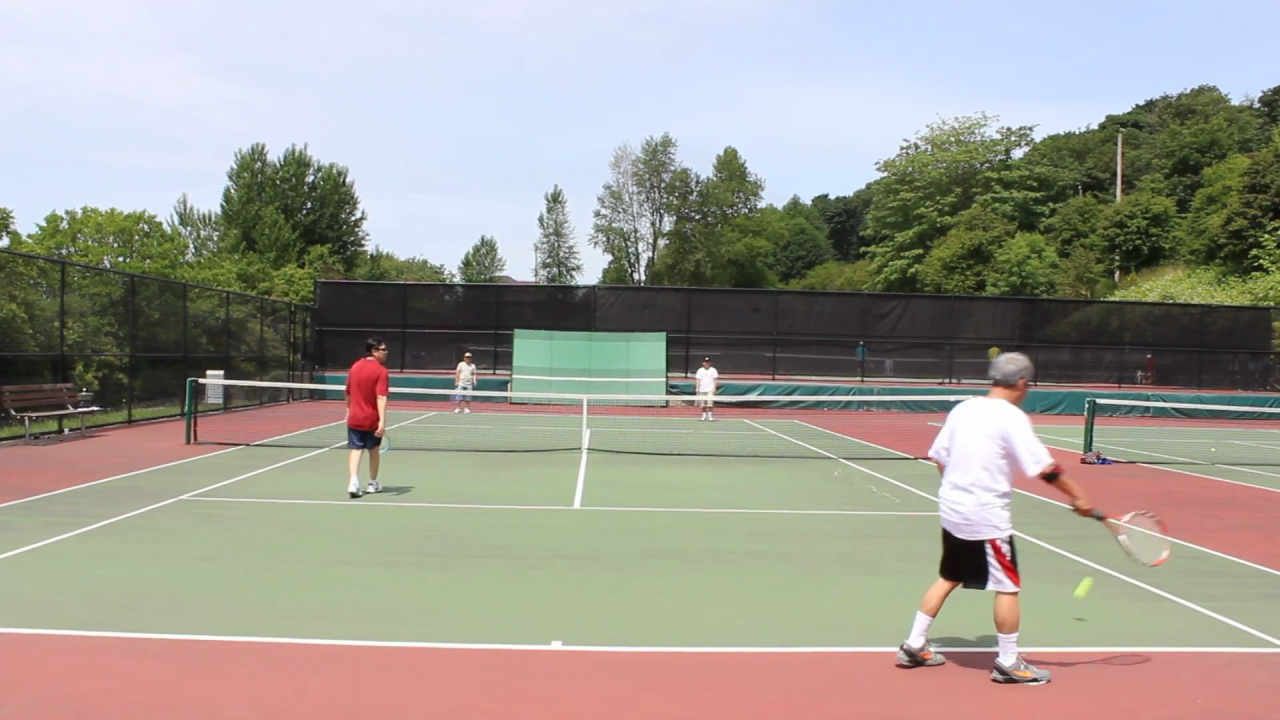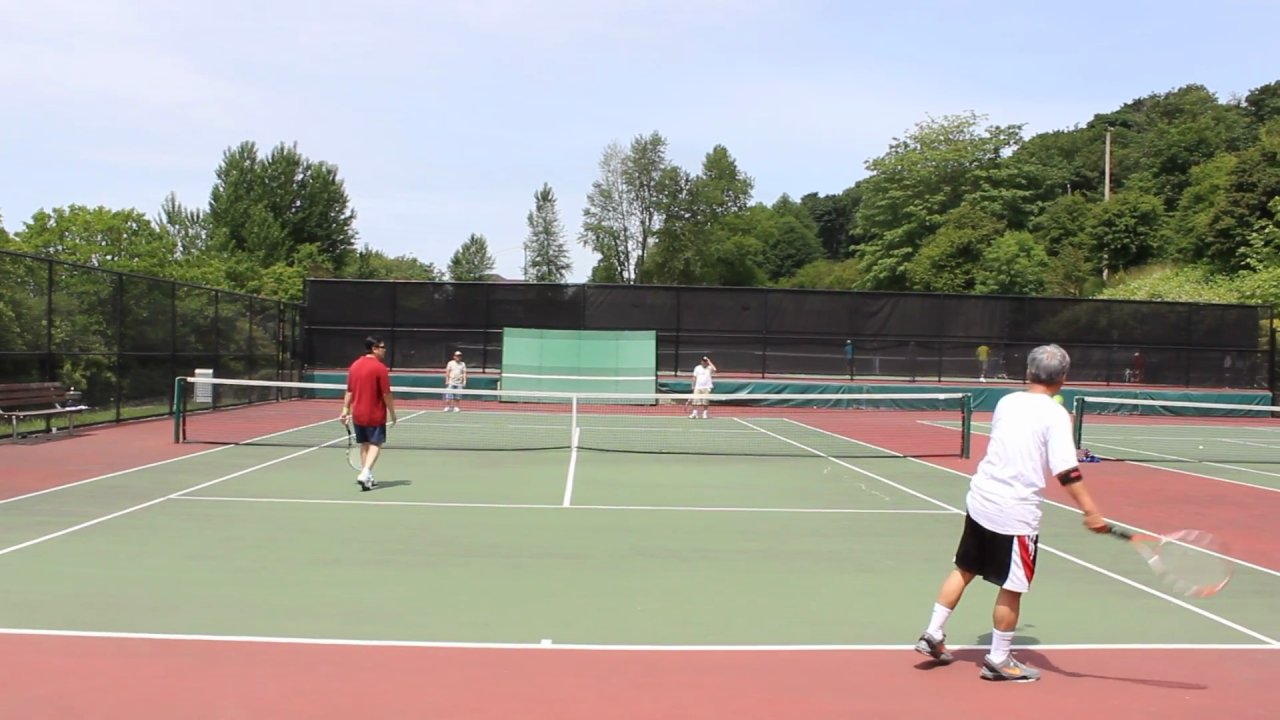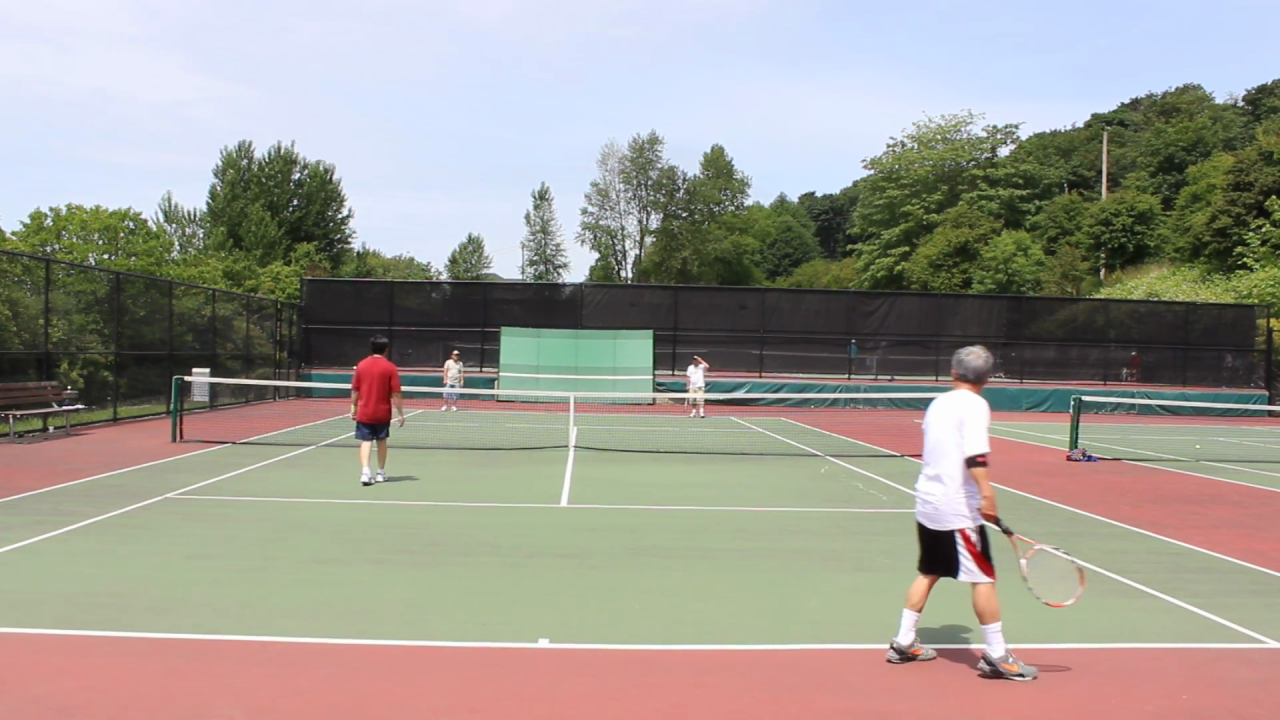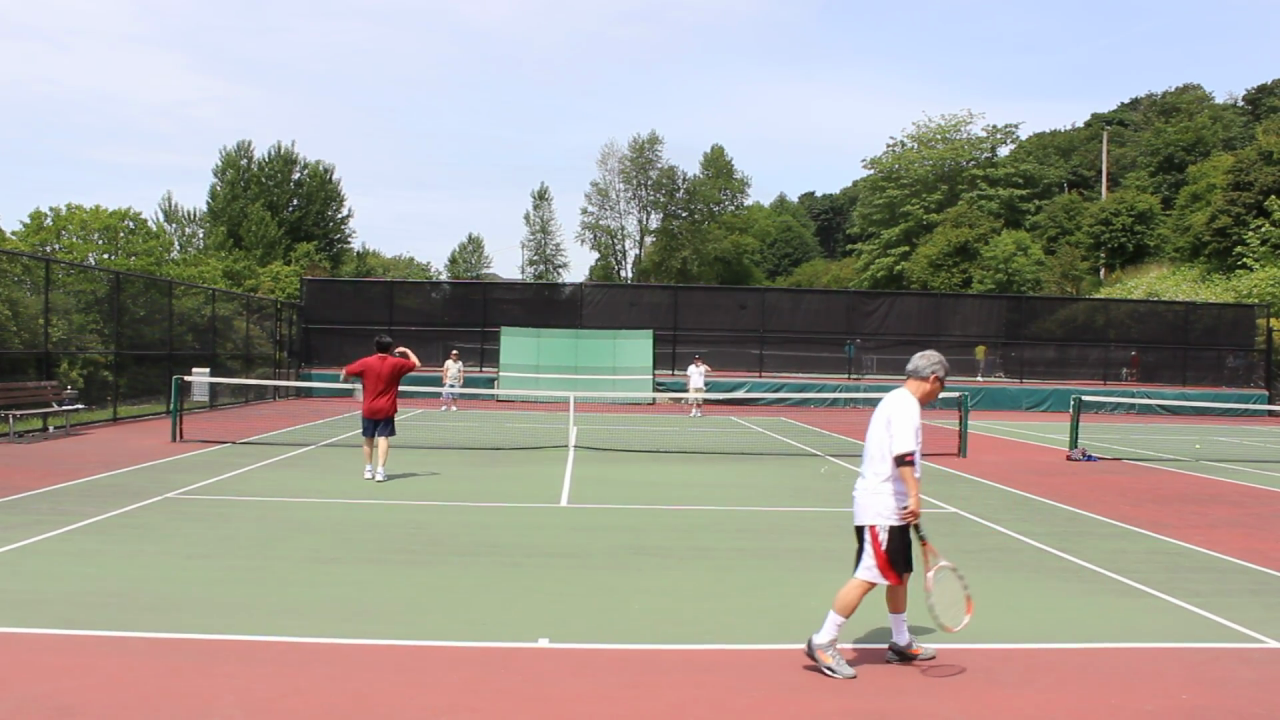
dt=0.7s
person 1, frame 1
left shoulder: (962, 409)
right shoulder: (1012, 417)
left elbow: (939, 456)
right elbow: (1043, 466)
right wrist: (1076, 495)
left hip: (953, 509)
right hip: (986, 517)
left knee: (949, 578)
right knee: (1007, 588)
left ankle: (914, 645)
right ankle: (1009, 663)
person 1, frame 2
left shoulder: (1007, 402)
right shoulder: (1055, 415)
right elbow: (1066, 469)
right wrist: (1089, 509)
left hip: (980, 500)
right hip: (1015, 511)
left knee: (965, 569)
right knee: (1012, 587)
left ankle: (933, 635)
right ankle: (998, 660)
person 1, frame 3
left shoulder: (937, 404)
right shoulder: (975, 405)
right elbow: (975, 455)
right wrist: (986, 495)
left hip: (928, 502)
right hip: (957, 507)
left knee: (928, 572)
right knee: (982, 579)
left ankle: (904, 642)
right ankle: (996, 655)
person 1, frame 4
left shoulder: (896, 401)
right shoulder: (906, 404)
right elbow: (902, 455)
left wrist: (910, 496)
right wrist: (913, 496)
left hip: (888, 504)
right hip: (882, 506)
left knee: (899, 574)
right knee: (867, 576)
left ankle: (902, 643)
right ankle: (822, 643)
